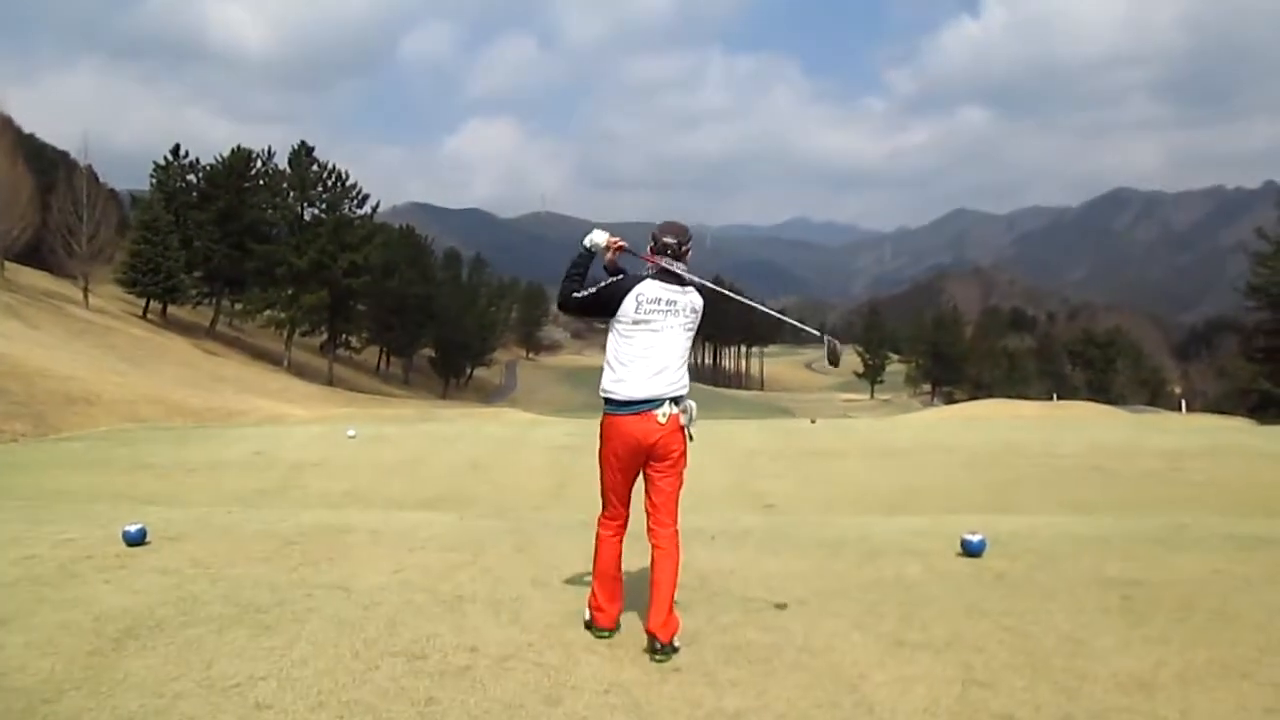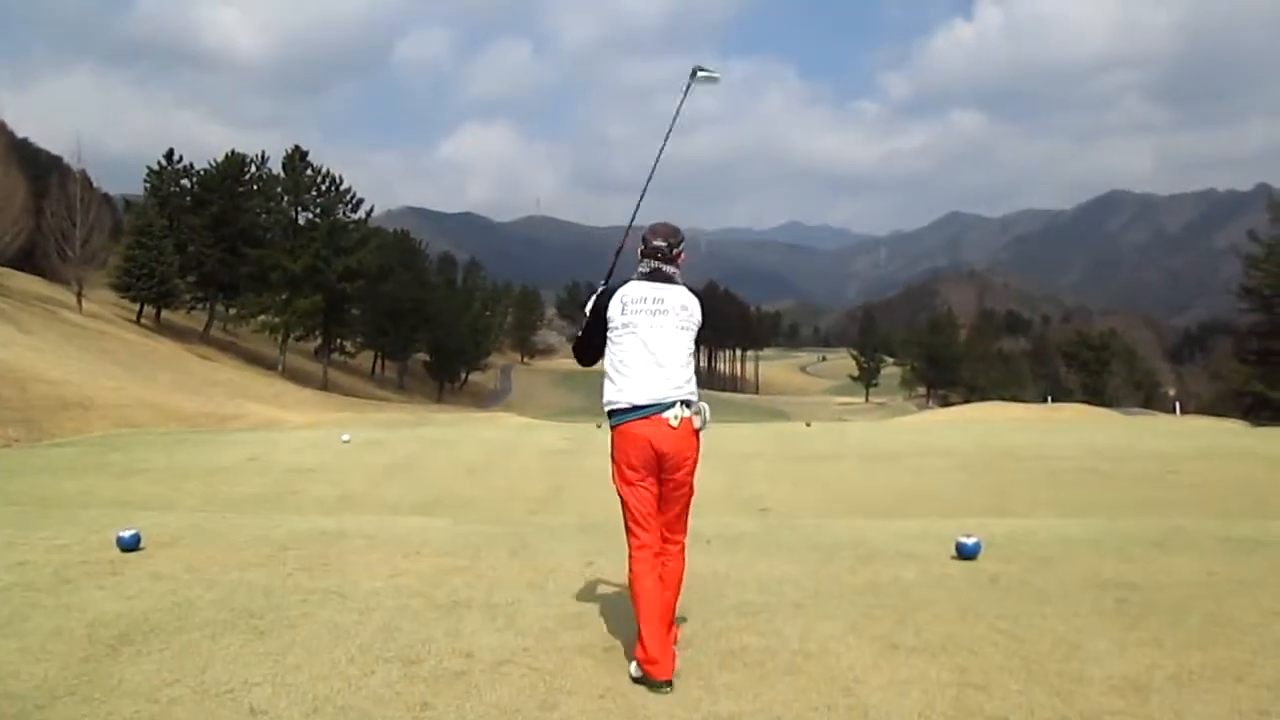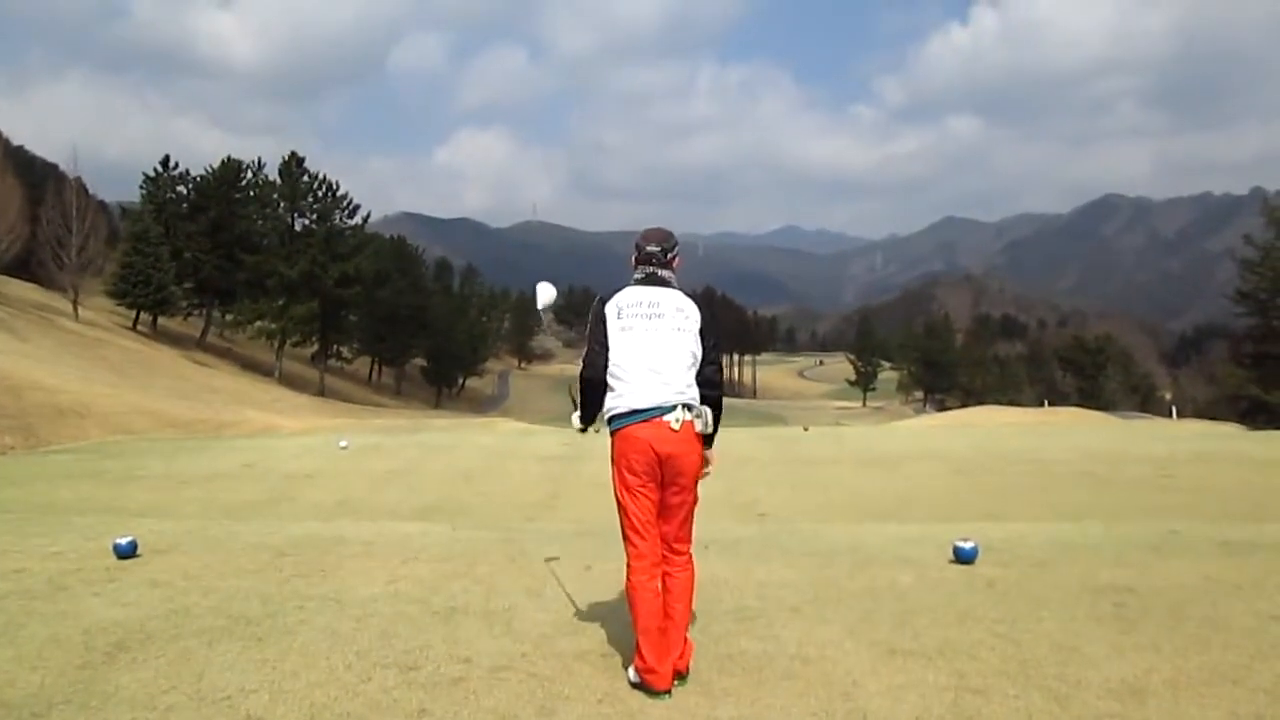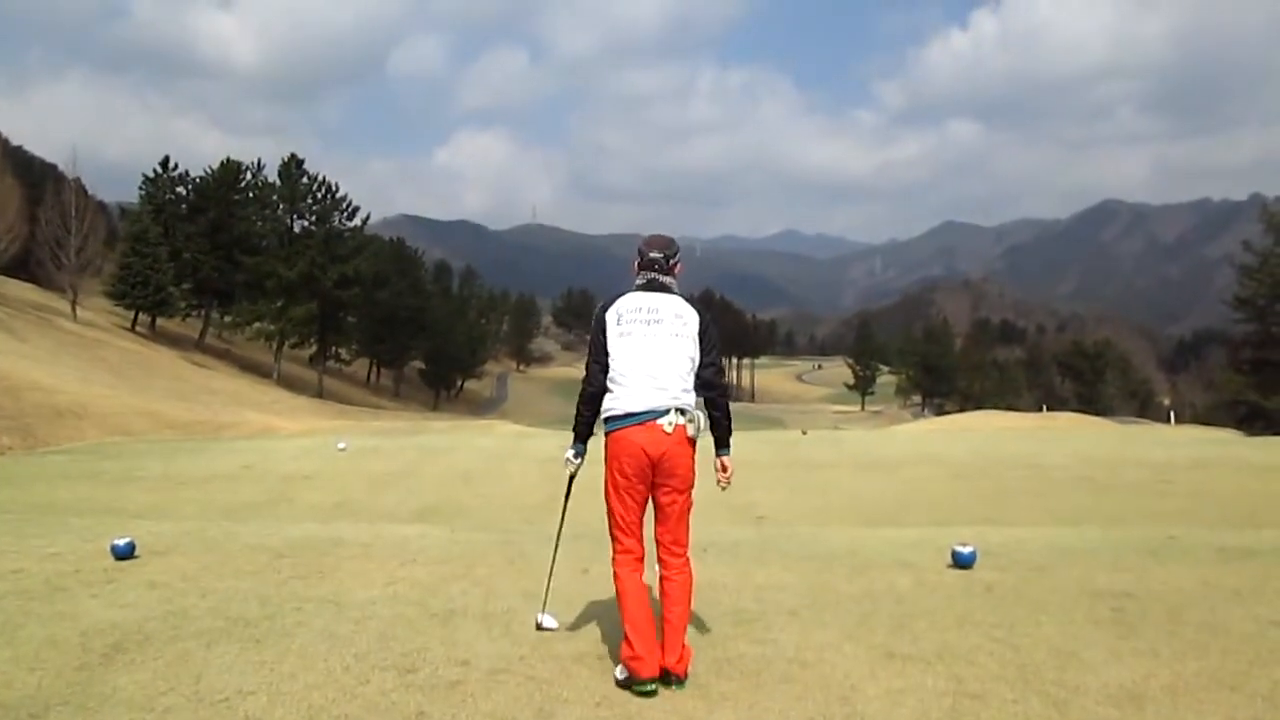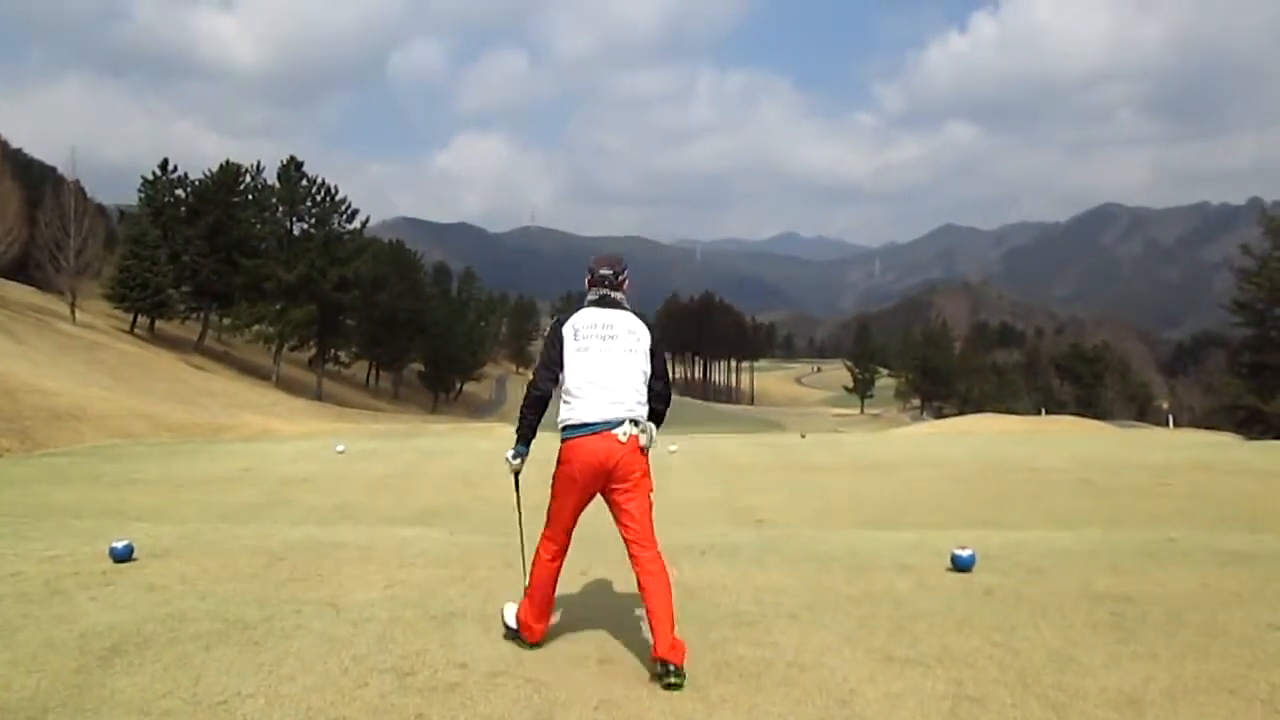
dt=0.4s
person 1, frame 1
left shoulder: (627, 290)
right shoulder: (695, 300)
left elbow: (567, 300)
left wrist: (591, 249)
right wrist: (614, 267)
left hip: (622, 420)
right hip: (669, 421)
left knee: (612, 518)
right knee: (664, 528)
left ankle: (603, 613)
right ankle: (662, 633)
person 1, frame 2
left shoulder: (615, 296)
right shoulder: (692, 304)
left elbow: (584, 355)
left wrist: (593, 308)
left hip: (632, 429)
right hip: (682, 426)
left knee: (643, 545)
right knee: (672, 540)
left ankle: (654, 661)
right ankle: (662, 641)
person 1, frame 3
left shoulder: (611, 305)
right shoulder: (693, 309)
left elbow: (593, 375)
right elbow: (712, 380)
left wrist: (586, 417)
right wrist: (708, 440)
left hip: (632, 434)
right hip: (684, 431)
left knee: (642, 554)
right knee: (678, 551)
left ankle: (653, 670)
right ankle: (677, 658)
person 1, frame 4
left shoulder: (612, 311)
right shoulder: (693, 316)
left elbow: (594, 381)
right elbow: (713, 384)
left wrist: (579, 442)
right wrist: (722, 447)
left hip: (626, 436)
right hip: (677, 436)
left knee: (628, 554)
right knee: (674, 552)
left ankle: (640, 664)
right ankle: (674, 662)
person 1, frame 5
left shoulder: (567, 325)
right shoulder: (642, 329)
left elbow: (540, 388)
right elbow: (660, 393)
left wrist: (521, 444)
right wrist: (645, 434)
left hip: (580, 445)
right hip: (628, 445)
left knee: (554, 542)
right knee: (645, 550)
left ankle: (530, 624)
right ankle: (668, 655)
